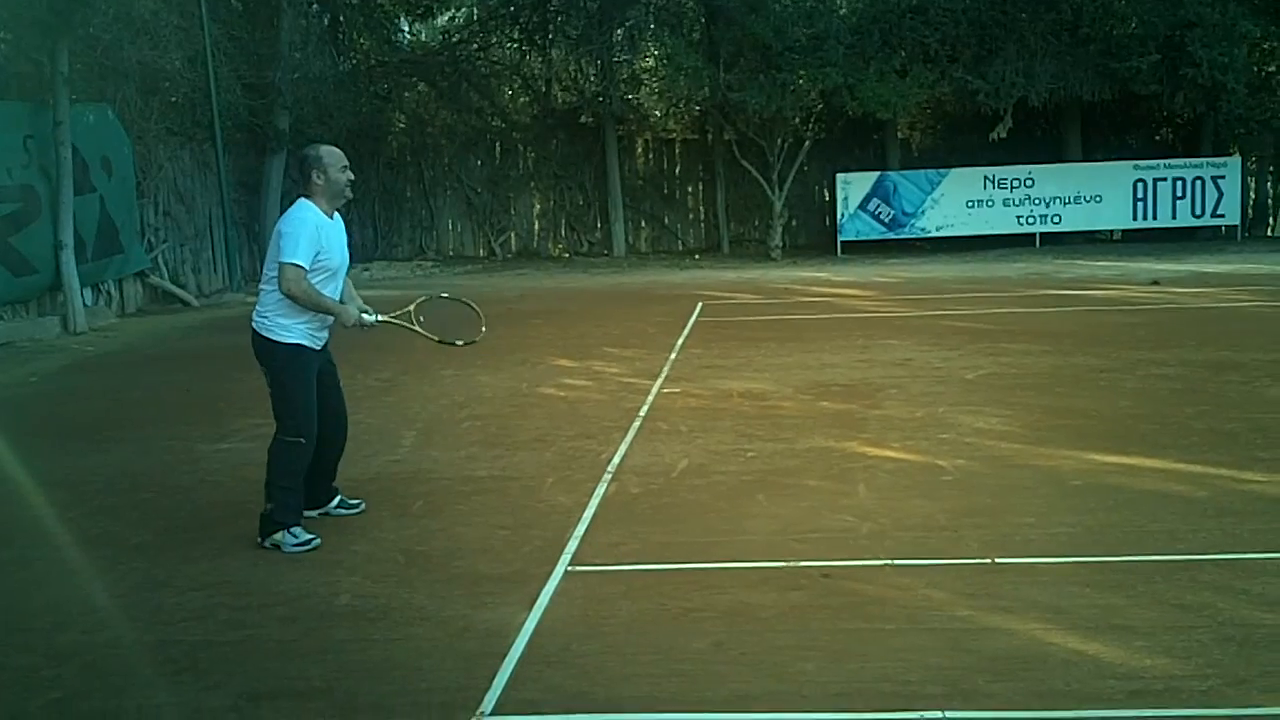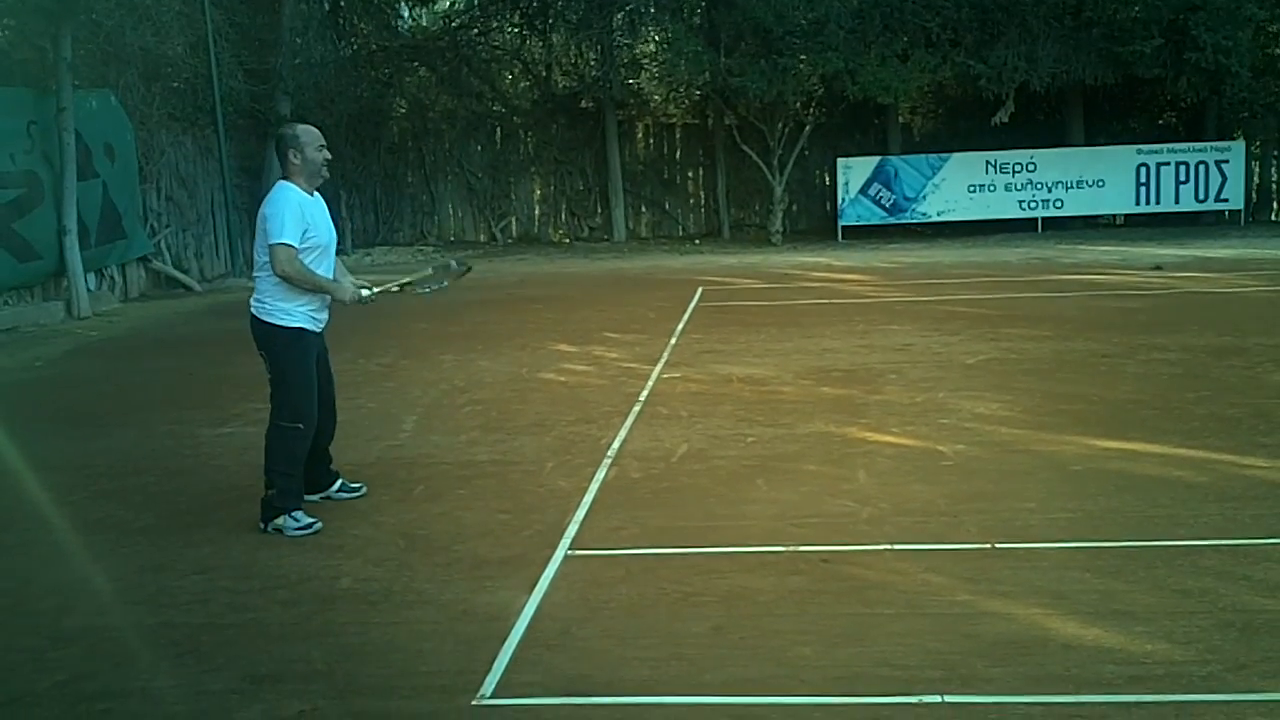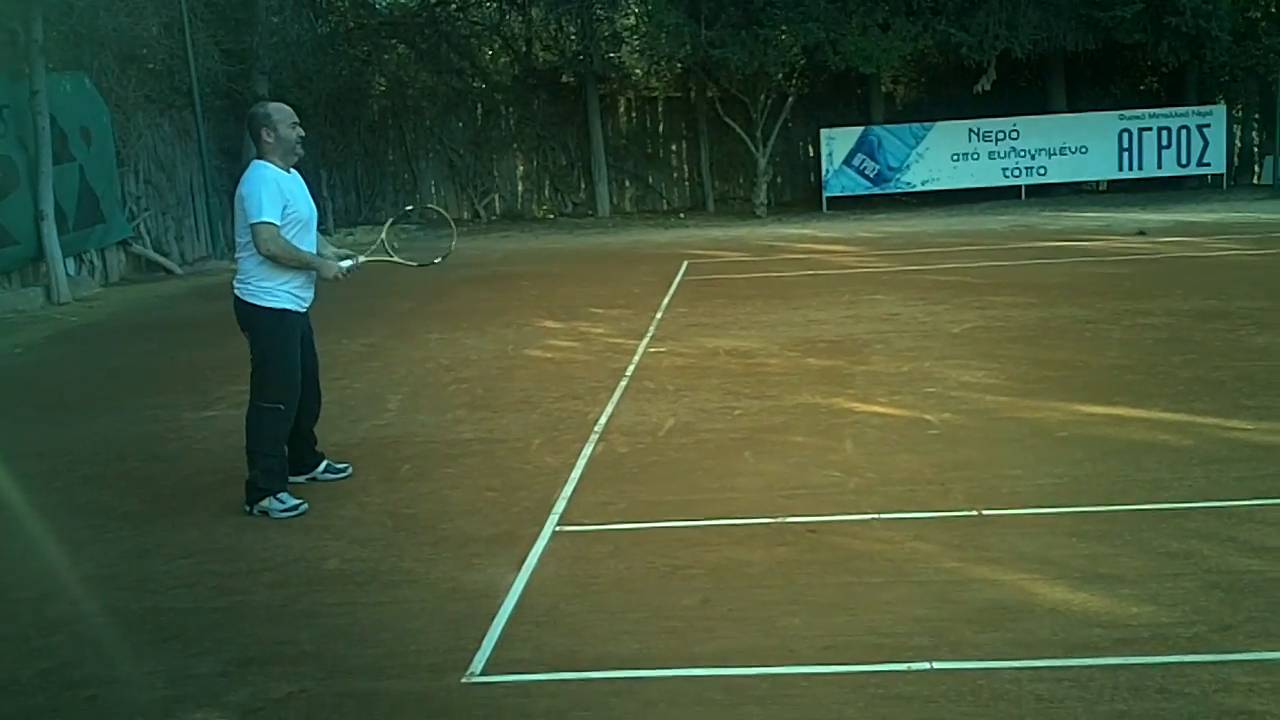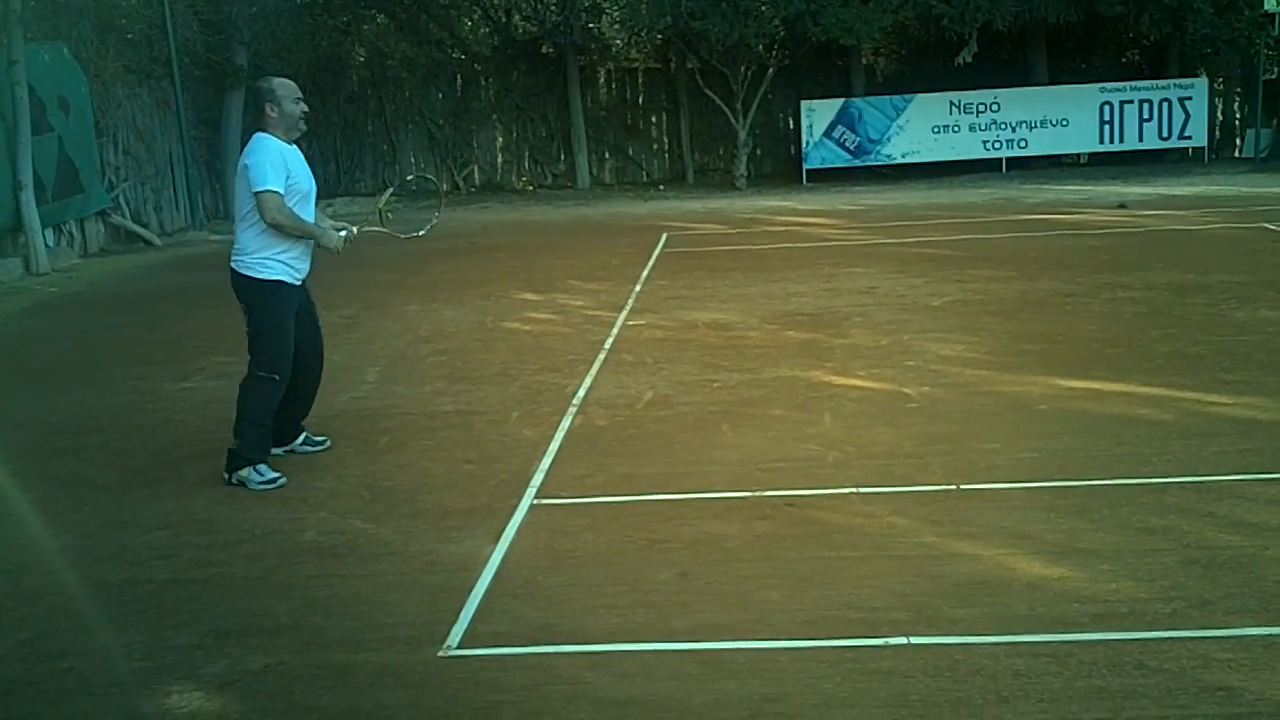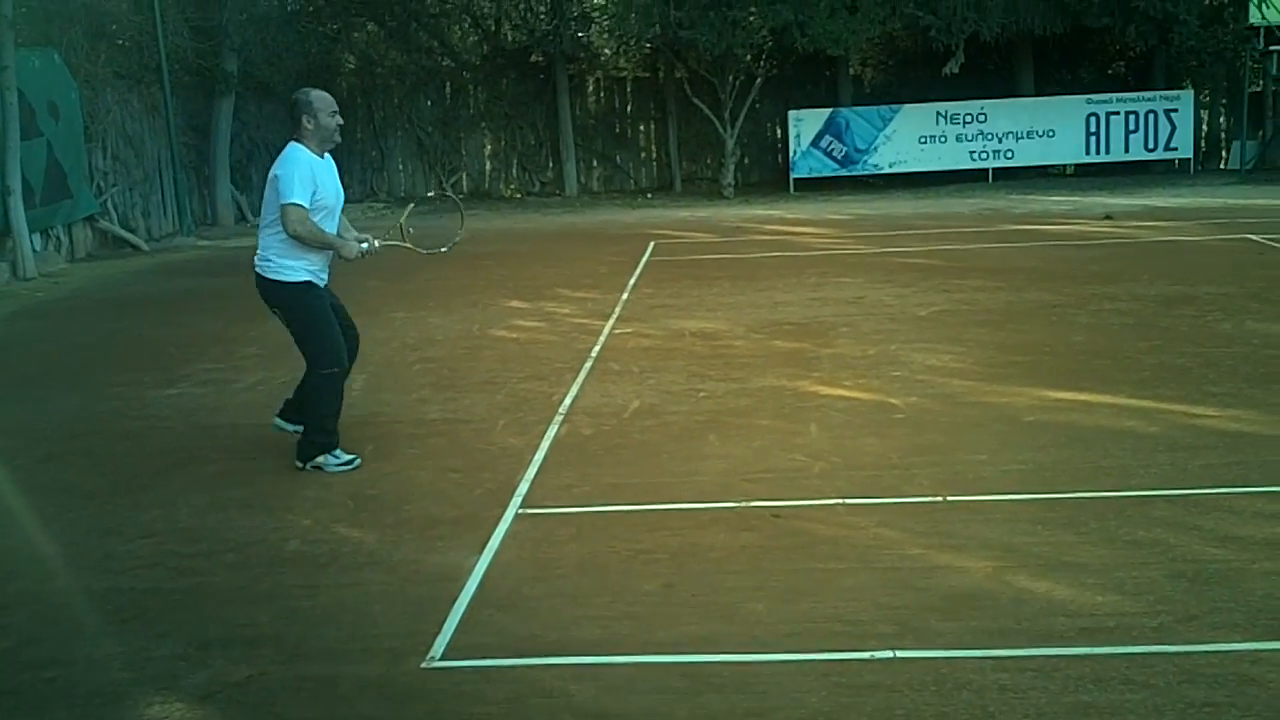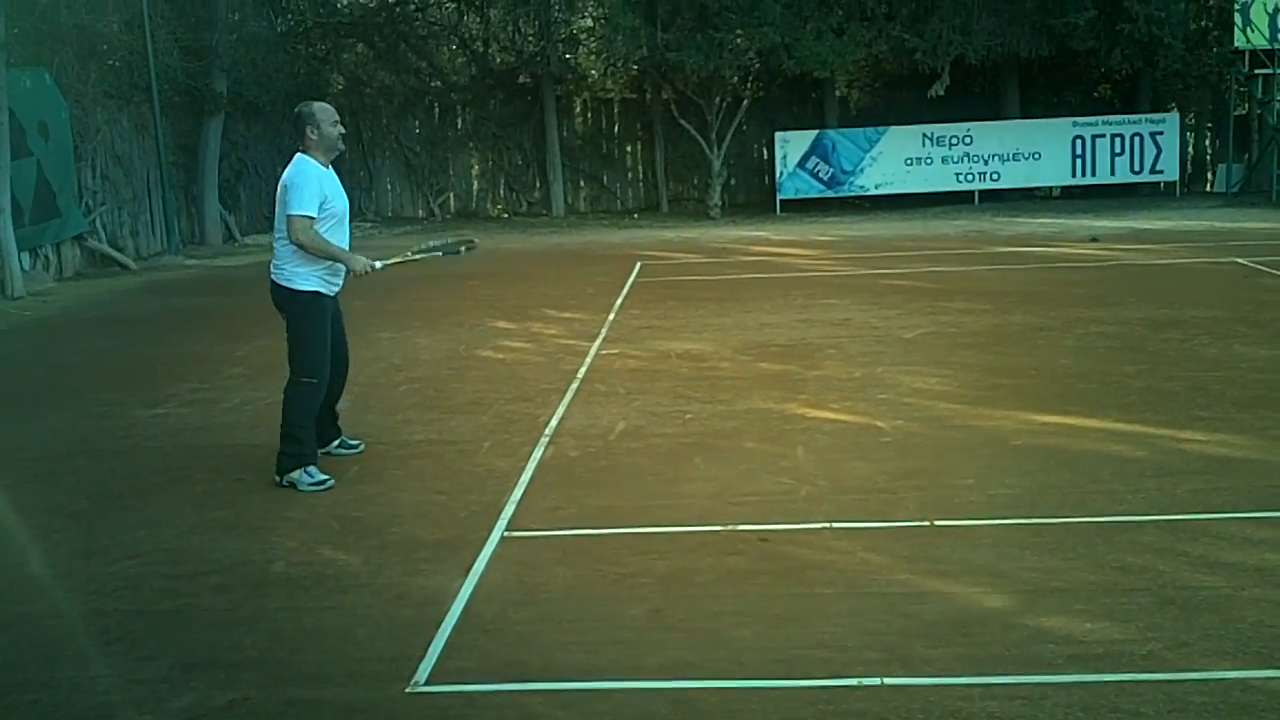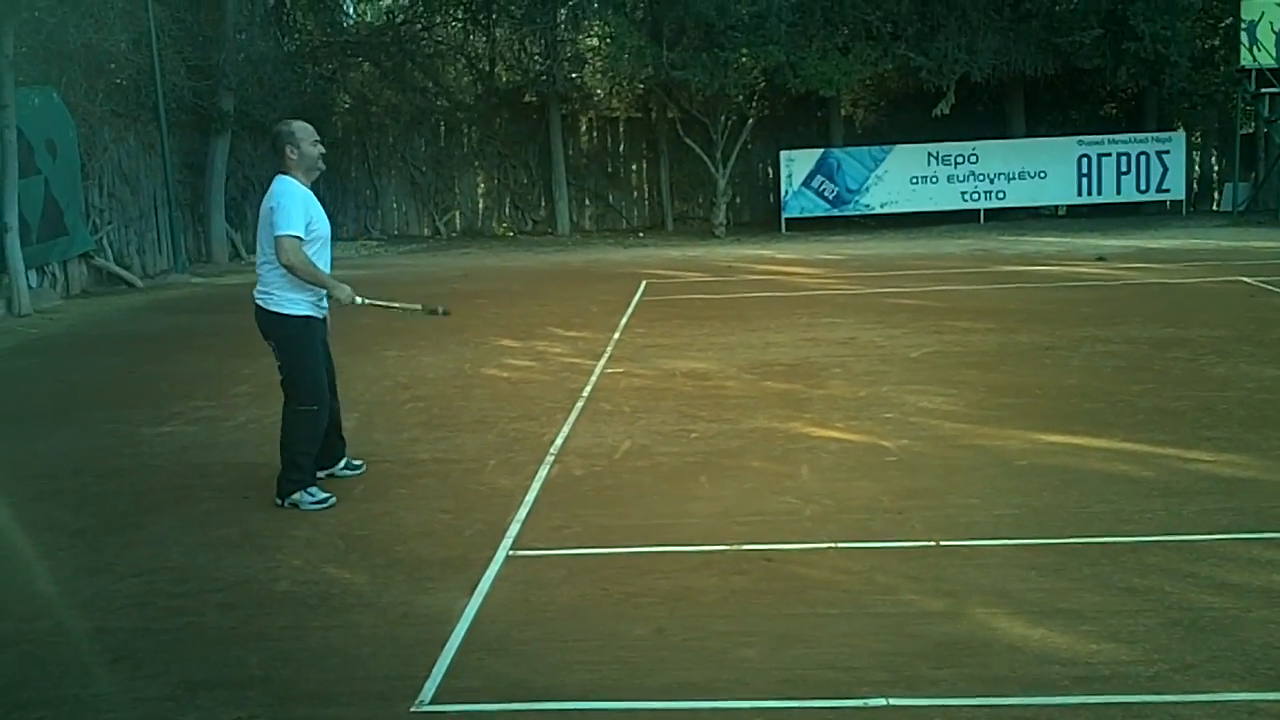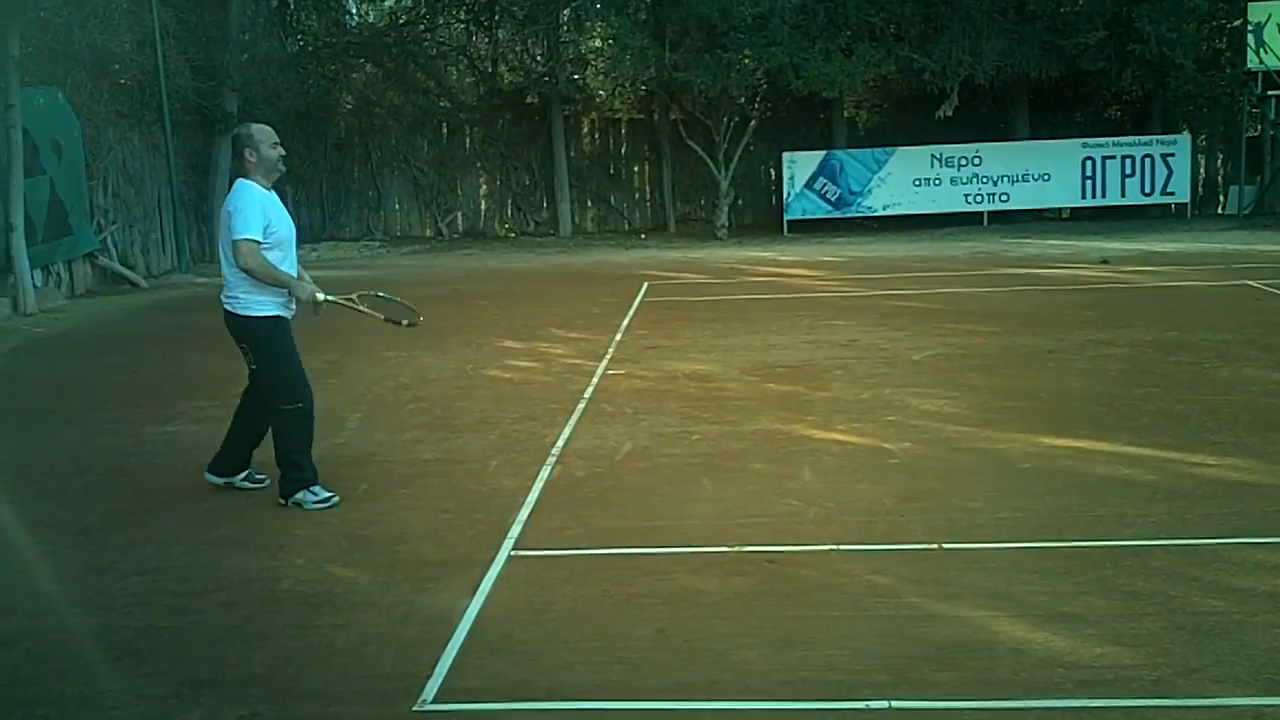
dt=0.5s
person 1, frame 1
left shoulder: (334, 220)
right shoulder: (304, 221)
right elbow: (292, 284)
left wrist: (355, 303)
right wrist: (338, 310)
left hip: (312, 341)
right hip: (283, 341)
left knee: (333, 423)
right knee: (297, 432)
left ankle: (319, 496)
right ankle: (278, 525)
person 1, frame 2
left shoulder: (314, 200)
right shoulder: (286, 201)
right elbow: (285, 265)
left wrist: (348, 280)
right wrist: (334, 289)
left hip: (306, 325)
right hip: (282, 326)
left knee: (322, 409)
right knee: (295, 416)
left ankle: (318, 480)
right ankle: (279, 509)
person 1, frame 3
left shoulder: (291, 177)
right shoulder: (262, 180)
right elbow: (269, 244)
left wrist: (331, 253)
right wrist: (318, 265)
left hip: (292, 306)
right hip: (267, 308)
left knee: (306, 389)
right knee: (275, 398)
left ankle: (304, 462)
right ankle: (264, 491)
person 1, frame 4
left shoulder: (290, 151)
right shoulder: (265, 151)
right elbow: (274, 213)
left wrist: (329, 224)
right wrist: (320, 235)
left hip: (288, 278)
right hip: (263, 278)
left knee: (308, 358)
right knee: (270, 368)
left ankle: (284, 434)
right ankle: (245, 461)
person 1, frame 5
left shoulder: (325, 160)
right shoulder: (297, 163)
left elbow: (330, 212)
right elbow: (295, 224)
left wrist: (353, 236)
right wrist: (339, 245)
left hip: (309, 278)
right hip: (287, 280)
left knee: (346, 342)
right knee: (329, 359)
left ankle: (298, 413)
right ankle: (316, 449)
person 1, frame 6
left shoulder: (324, 170)
right shoulder: (304, 174)
right elbow: (301, 234)
left wrist: (342, 262)
right wrist: (348, 258)
left hip: (321, 288)
right hip: (301, 290)
left knee: (335, 366)
right knee: (310, 375)
left ankle: (324, 435)
right ankle: (294, 464)
person 1, frame 7
left shoulder: (299, 193)
right shoulder: (289, 195)
right elbow: (290, 256)
left wrist: (324, 295)
right wrist: (334, 286)
left hip: (303, 313)
right hip: (288, 315)
left knee: (324, 393)
right knee: (308, 399)
left ankle: (329, 459)
right ankle: (294, 486)
person 1, frame 8
left shoulder: (267, 196)
right shoulder: (247, 198)
right elbow: (247, 259)
left wrist: (305, 281)
right wrist: (294, 285)
left hip: (266, 314)
right hip: (257, 316)
left knee: (265, 394)
right knee: (294, 399)
left ankle: (228, 466)
right ankle: (298, 485)
